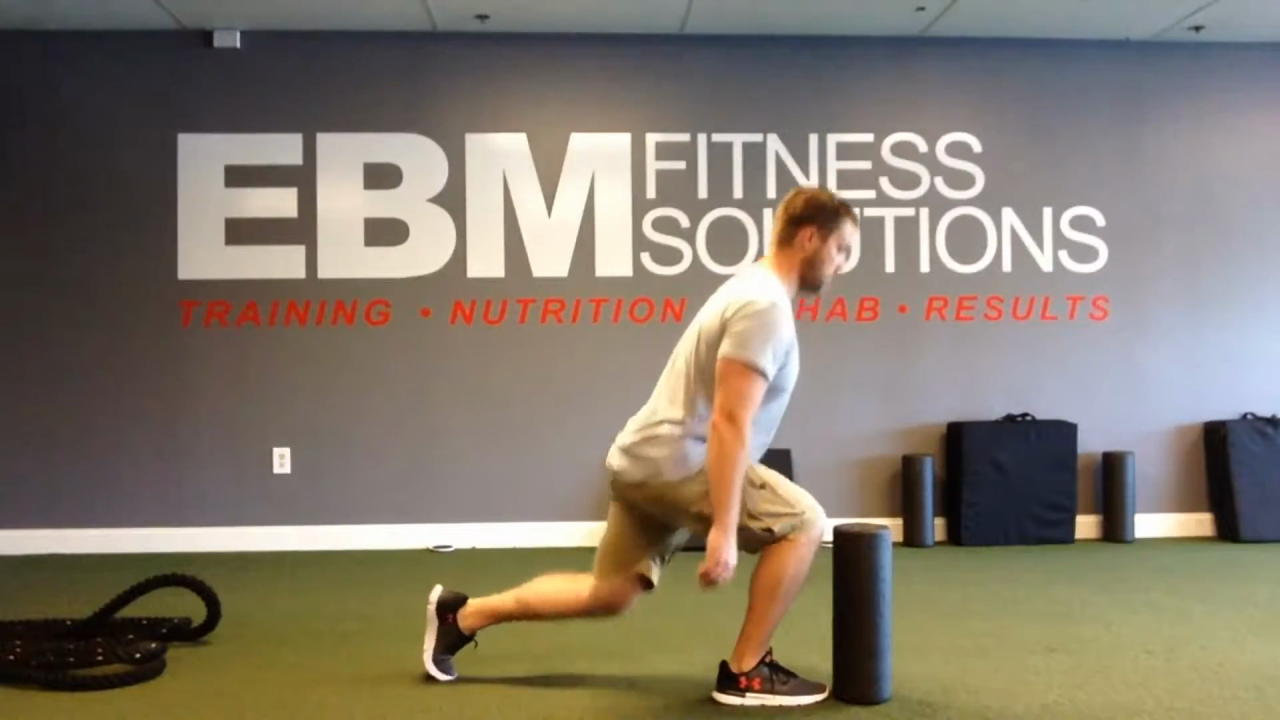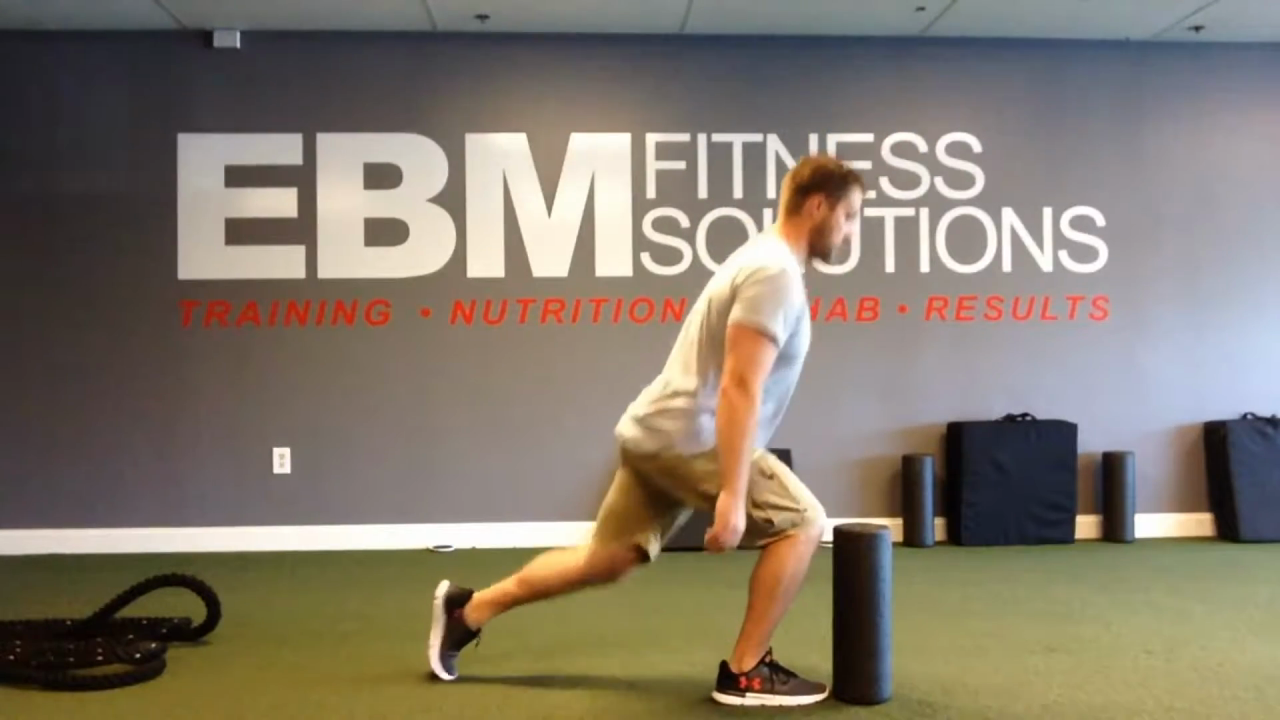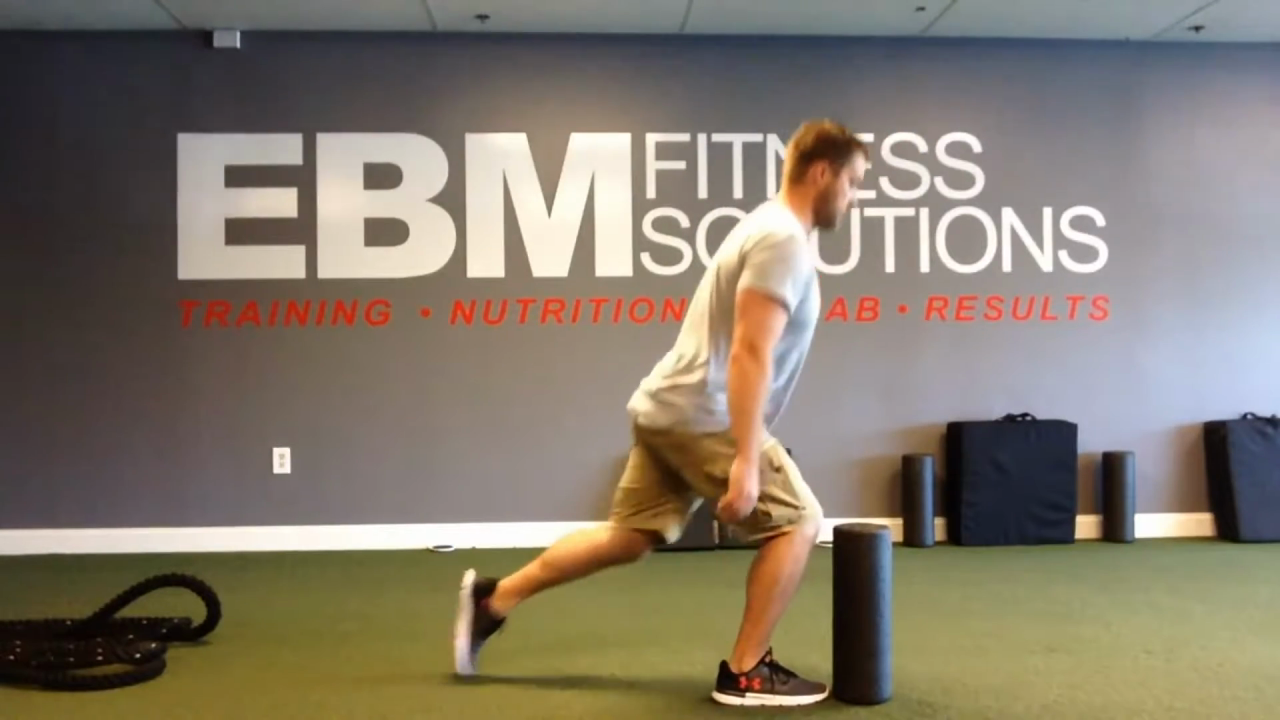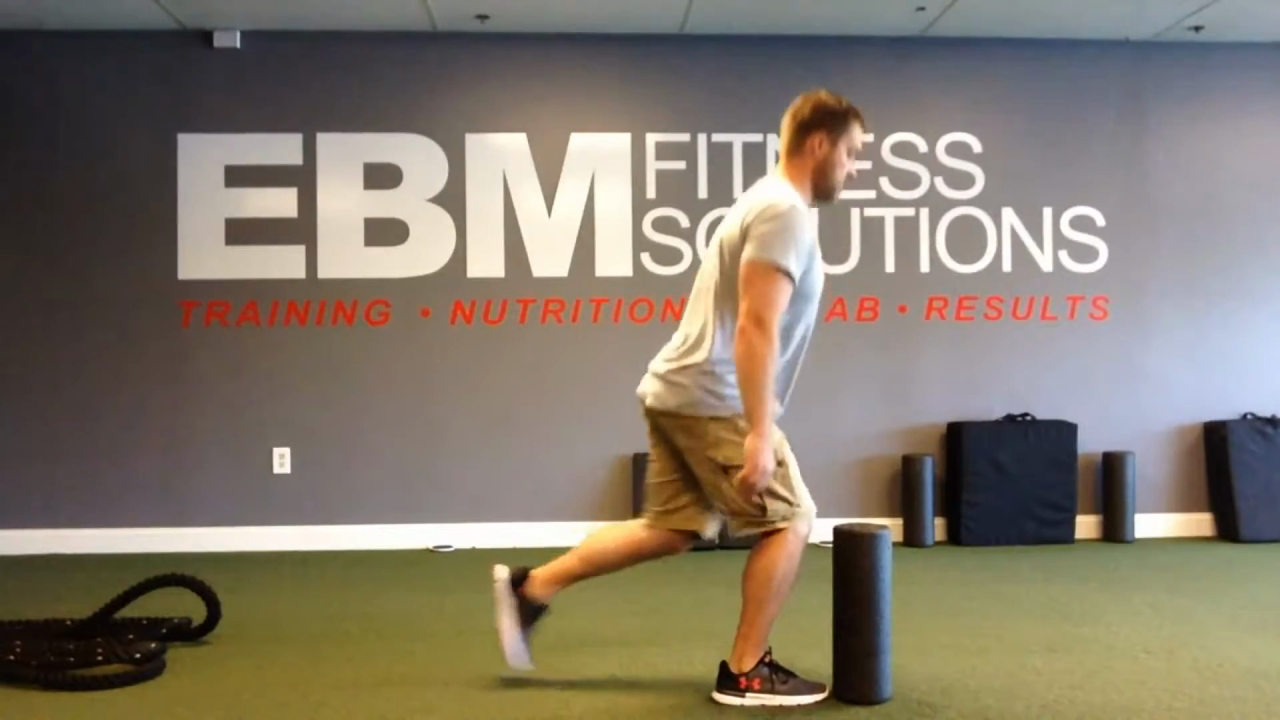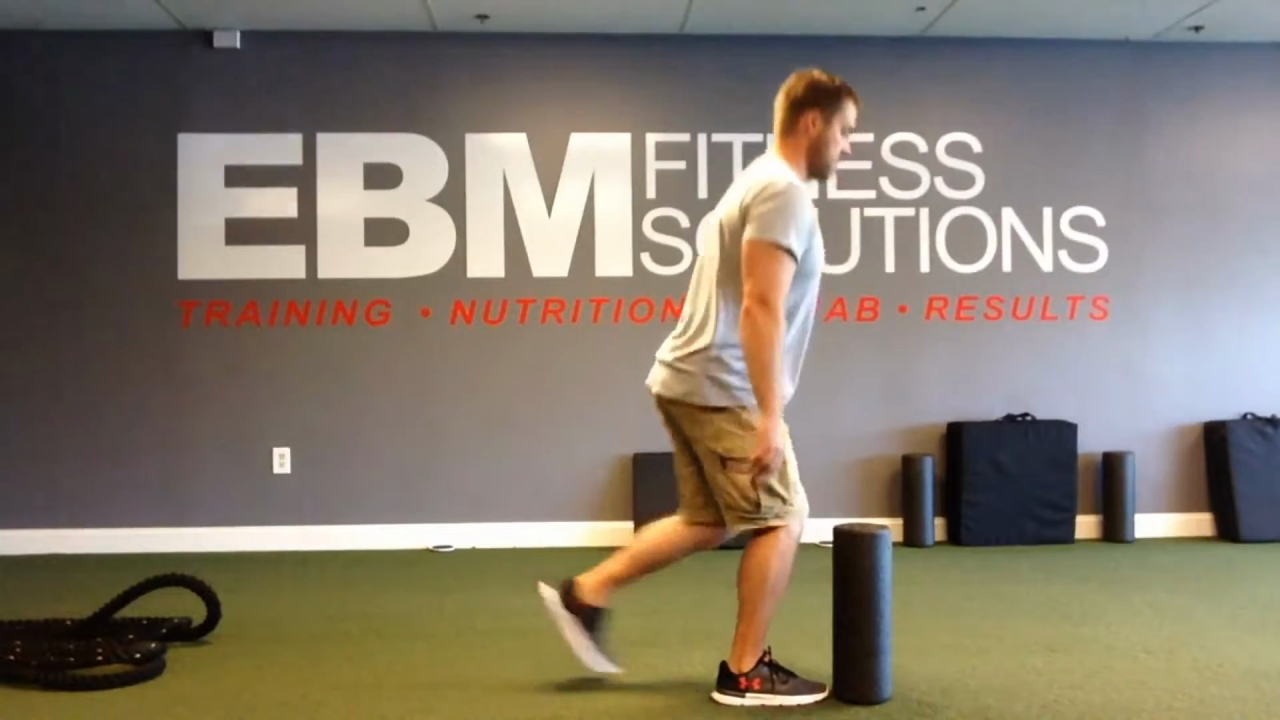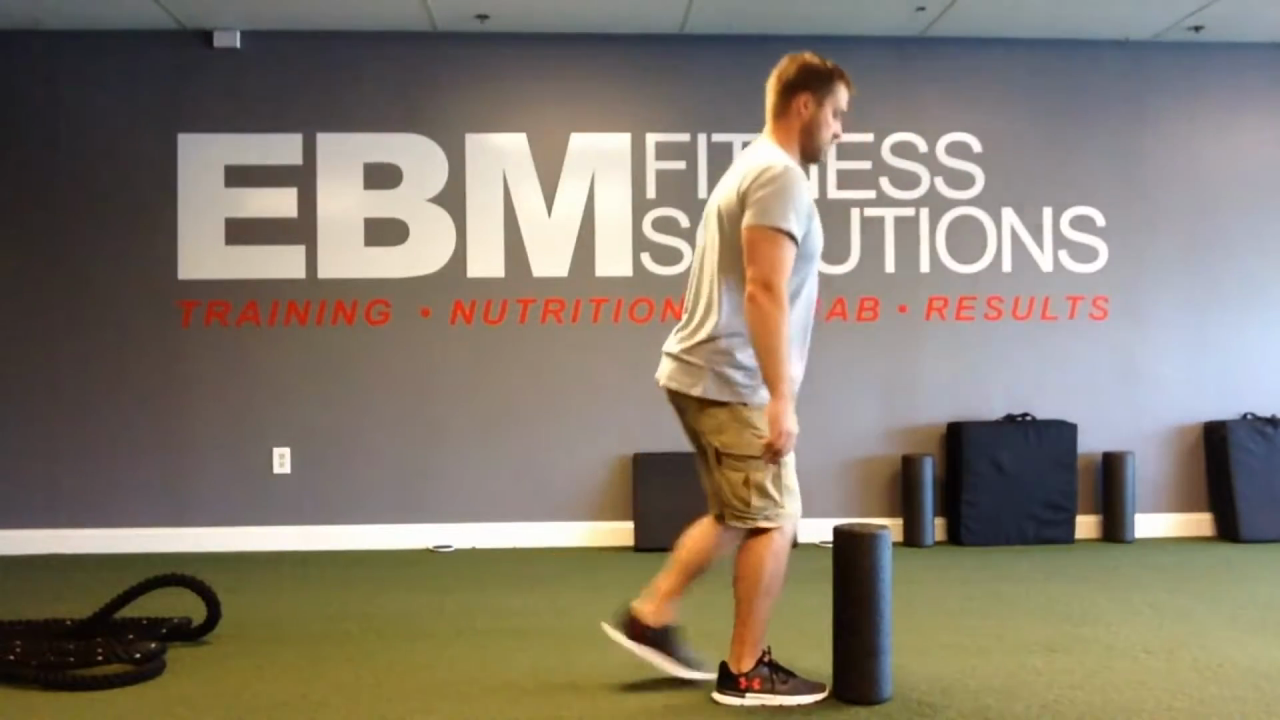
dt=0.1s
person 1, frame 1
left shoulder: (753, 289)
right shoulder: (765, 305)
right elbow: (729, 423)
right wrist: (722, 533)
left hip: (644, 459)
right hip: (672, 462)
left knee: (607, 595)
right knee: (803, 525)
left ankle: (461, 615)
right ankle: (746, 673)
person 1, frame 2
left shoulder: (763, 259)
right shoulder: (776, 272)
right elbow: (741, 389)
left wrist: (732, 482)
right wrist: (733, 497)
left hip: (657, 433)
right hip: (686, 436)
left knee: (607, 557)
right knee: (801, 524)
left ankle: (468, 610)
right ankle: (746, 672)
person 1, frame 3
left shoulder: (767, 230)
right shoulder: (785, 242)
right elbow: (750, 355)
left wrist: (747, 448)
right wrist: (747, 459)
left hip: (667, 406)
right hip: (702, 415)
left knee: (628, 534)
right knee: (795, 523)
left ankle: (494, 598)
right ankle: (747, 673)
person 1, frame 4
left shoulder: (768, 202)
right shoulder: (786, 213)
right elbow: (757, 327)
left wrist: (753, 421)
right wrist: (759, 433)
left hip: (679, 390)
right hip: (709, 396)
left knee: (667, 531)
right knee: (787, 521)
left ankle: (530, 589)
right ankle: (746, 672)
person 1, frame 5
left shoulder: (761, 185)
right shoulder: (783, 193)
right elbow: (763, 310)
left wrist: (761, 407)
right wrist: (770, 417)
left hip: (689, 377)
right hip: (723, 389)
left knee: (708, 521)
right knee: (781, 522)
left ankle: (584, 595)
right ankle: (745, 673)
person 1, frame 6
left shoulder: (753, 168)
right shoulder: (779, 175)
right elbow: (765, 292)
left wrist: (768, 391)
right wrist: (780, 400)
left hip: (700, 370)
right hip: (727, 379)
left knee: (735, 517)
right knee: (771, 521)
left ankle: (650, 617)
right ankle: (745, 673)
